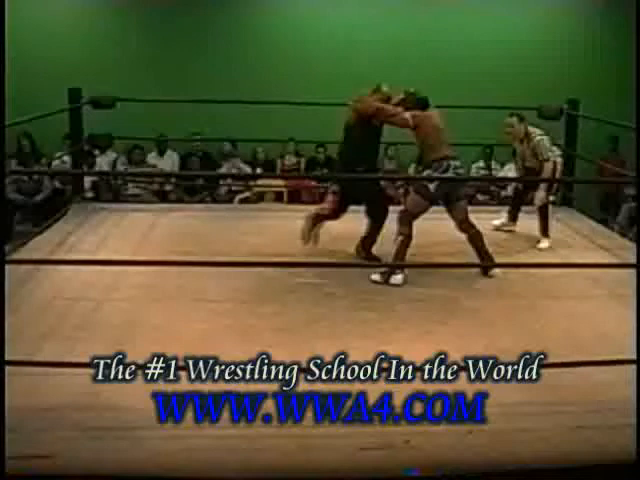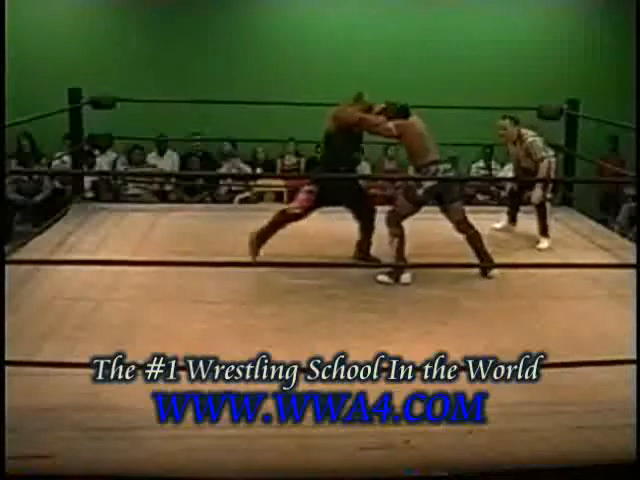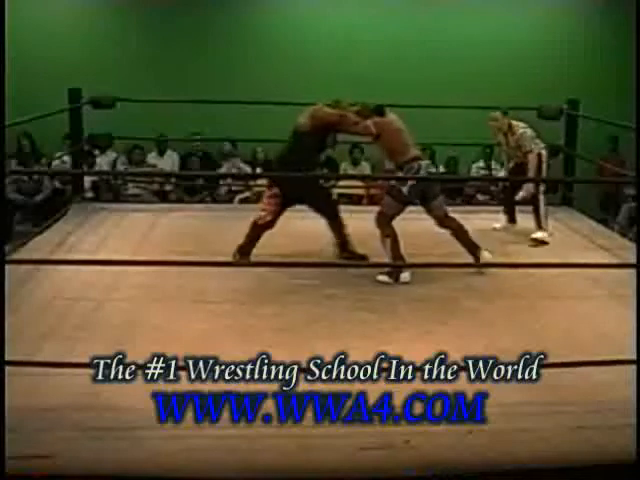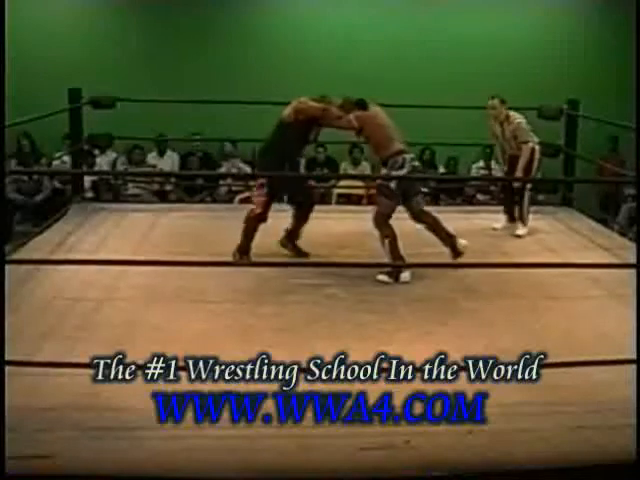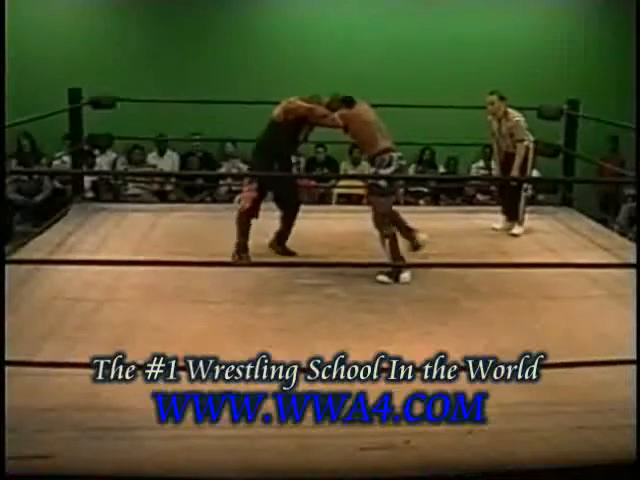
dt=0.2s
person 1, frame 1
left shoulder: (417, 116)
right shoulder: (432, 112)
left elbow: (386, 116)
left wrist: (373, 107)
left hip: (438, 171)
right hip: (455, 170)
left knee: (406, 218)
right knee: (464, 222)
left ankle: (396, 271)
right ankle: (488, 264)
person 1, frame 2
left shoulder: (399, 125)
right shoulder: (412, 119)
left hip: (428, 176)
right hip: (444, 173)
left knee: (393, 219)
right knee: (462, 223)
left ankle: (401, 271)
right ankle: (488, 265)
person 1, frame 3
left shoulder: (377, 123)
right shoulder: (388, 115)
left hip: (410, 173)
right hip: (424, 168)
left knee: (383, 220)
right knee: (444, 218)
left ankle: (400, 270)
right ankle: (479, 253)
person 1, frame 4
left shoulder: (360, 117)
right shoulder: (374, 109)
left hip: (395, 166)
right hip: (408, 161)
left knee: (381, 220)
right knee: (417, 213)
left ankle: (400, 270)
right ankle: (453, 243)
person 1, frame 5
left shoulder: (346, 115)
right shoulder: (362, 106)
left hip: (383, 164)
right hip: (393, 159)
left knee: (381, 219)
right knee: (379, 206)
left ankle: (400, 270)
right ankle: (413, 235)
person 2, frame 1
right shoulder: (358, 107)
left hip: (367, 172)
right hip: (347, 170)
left knee: (380, 210)
right knee: (332, 210)
left ankle: (364, 249)
right ankle: (315, 220)
person 2, frame 2
left shoulder: (359, 122)
right shoulder: (339, 116)
right elbow: (362, 118)
right wrist: (382, 122)
left hip: (346, 177)
right hip: (326, 175)
left knee: (366, 212)
right knee: (298, 210)
left ankle: (362, 252)
right ankle: (260, 236)
person 2, frame 3
left shoulder: (332, 124)
right shoulder: (315, 114)
right elbow: (342, 117)
right wrist: (362, 124)
left hip: (305, 175)
right hip: (284, 173)
left knee: (329, 207)
right knee: (268, 216)
left ankle: (344, 249)
right ankle: (243, 251)
person 2, frame 4
left shoulder: (319, 117)
right shoulder: (300, 107)
right elbow: (325, 110)
left hip: (289, 164)
right hip: (270, 161)
left knee: (306, 202)
right knee: (259, 208)
left ankle: (290, 240)
right ankle: (242, 250)
person 2, frame 5
left shoulder: (311, 117)
right shoulder: (289, 107)
right elbow: (313, 110)
left hip: (282, 163)
right hip: (262, 160)
left knee: (292, 204)
right knee: (250, 204)
left ankle: (278, 243)
right ankle: (241, 249)
person 3, frame 1
left shoulder: (538, 139)
right shoulder: (514, 137)
left elbow: (548, 164)
right elbow: (520, 157)
left wrist: (542, 188)
right wrist: (521, 176)
left hip: (552, 164)
right hip: (532, 166)
left knee: (542, 200)
right knee: (518, 192)
left ankle: (545, 237)
right ankle: (509, 221)
person 3, frame 2
left shoulder: (531, 140)
right shoulder: (508, 139)
left elbow: (543, 164)
right elbow: (515, 157)
left wrist: (538, 187)
right wrist: (517, 177)
left hip: (545, 165)
right hip: (528, 166)
left knee: (540, 200)
right knee: (514, 192)
left ankle: (545, 237)
right ankle: (510, 222)
person 3, frame 3
left shoulder: (522, 132)
right shoulder: (497, 131)
left elbow: (532, 156)
right elbow: (505, 150)
left wrist: (530, 181)
right wrist: (508, 166)
left hip: (537, 158)
right hip: (519, 160)
left knee: (535, 193)
right knee: (507, 188)
left ankle: (542, 232)
right ankle: (510, 221)
person 3, frame 4
left shoulder: (518, 122)
right shoulder: (493, 123)
left elbow: (526, 147)
right elbow: (498, 144)
left wrist: (520, 171)
right wrist: (503, 165)
left hip: (530, 153)
right hip: (513, 155)
left knee: (522, 188)
right knee: (507, 188)
left ankle: (523, 225)
right ankle: (510, 221)
person 3, frame 5
left shoulder: (516, 120)
right shoulder: (491, 119)
left elbow: (522, 146)
left wrist: (516, 169)
right wrist: (497, 162)
left hip: (524, 152)
right hip: (508, 153)
left knee: (517, 188)
right knee: (502, 187)
left ankle: (519, 224)
right ankle: (510, 221)
